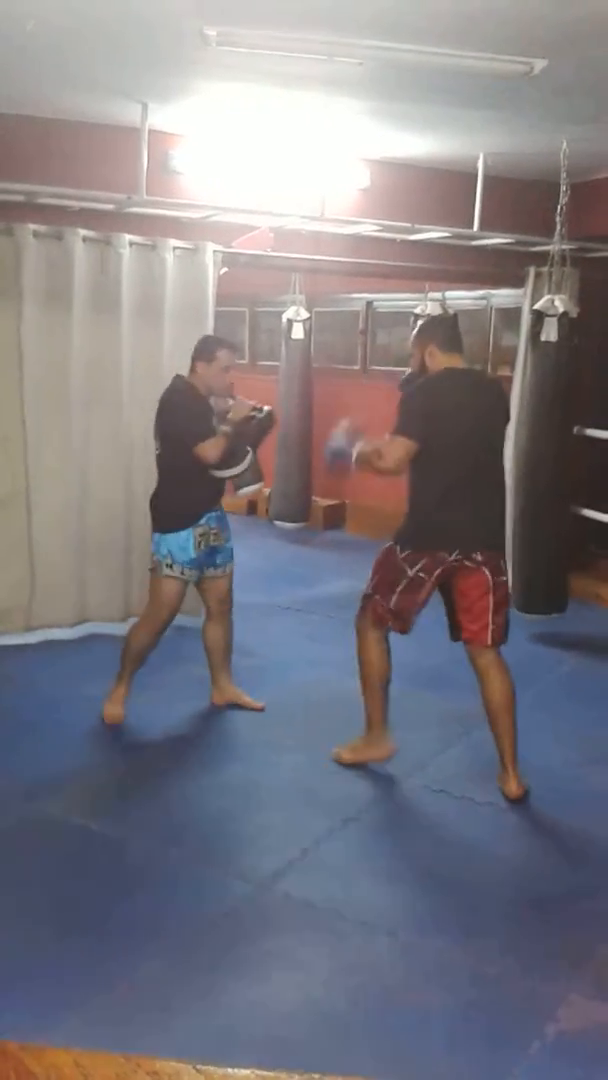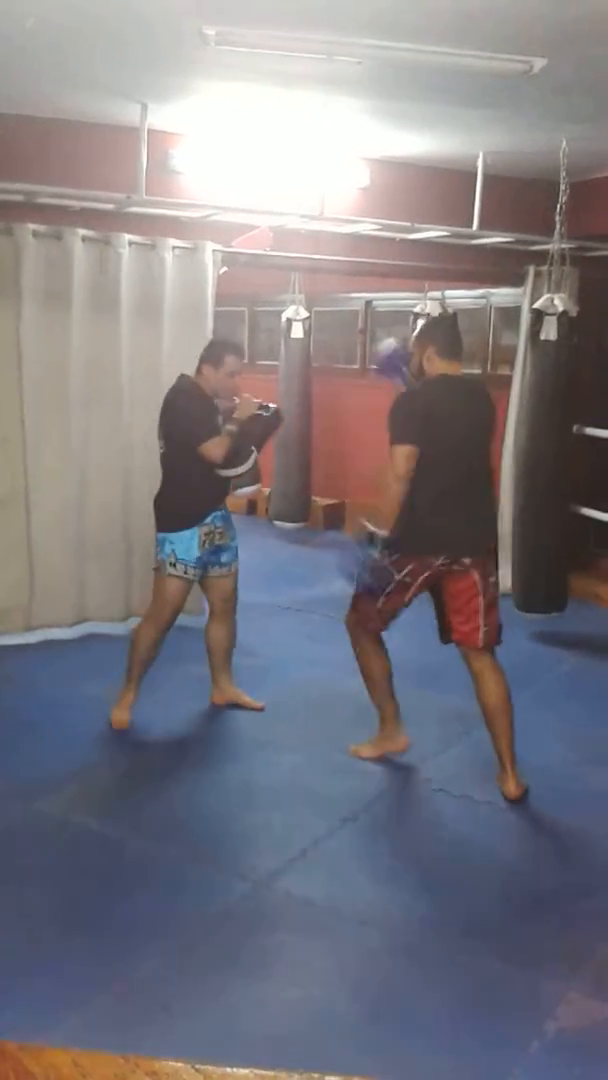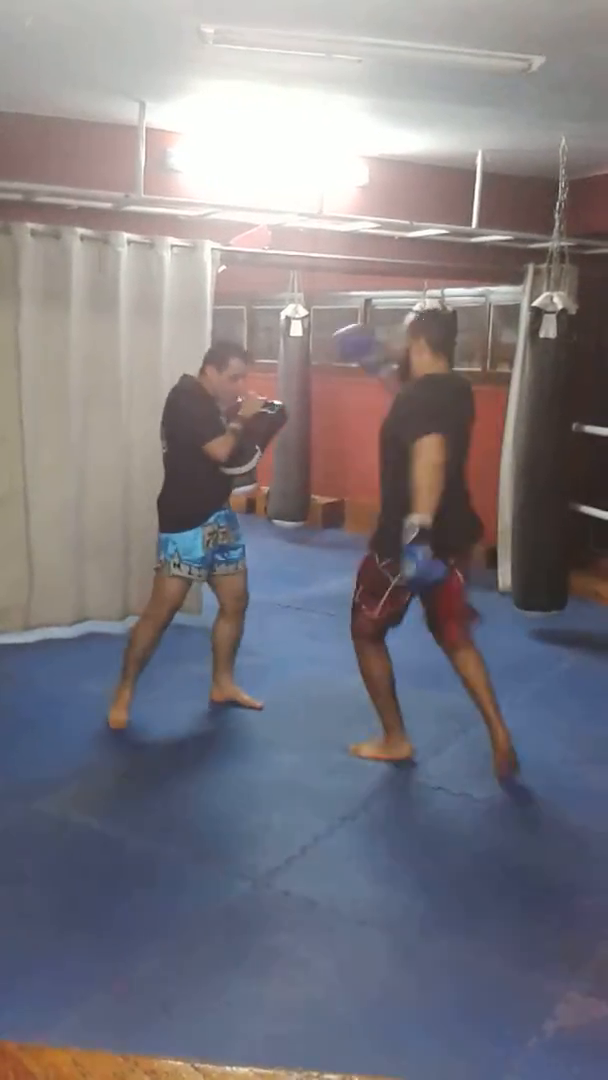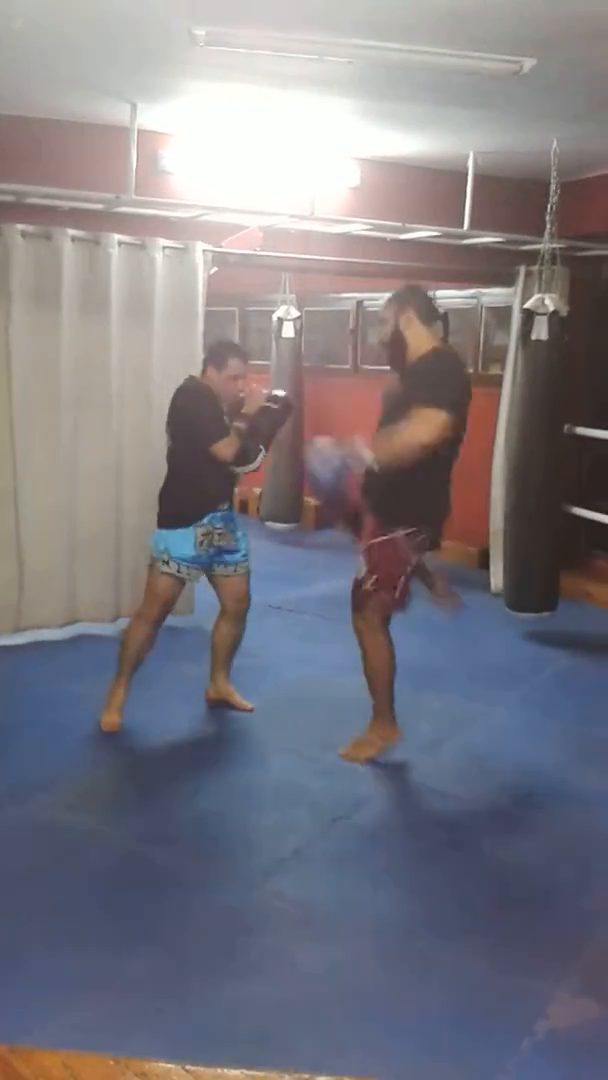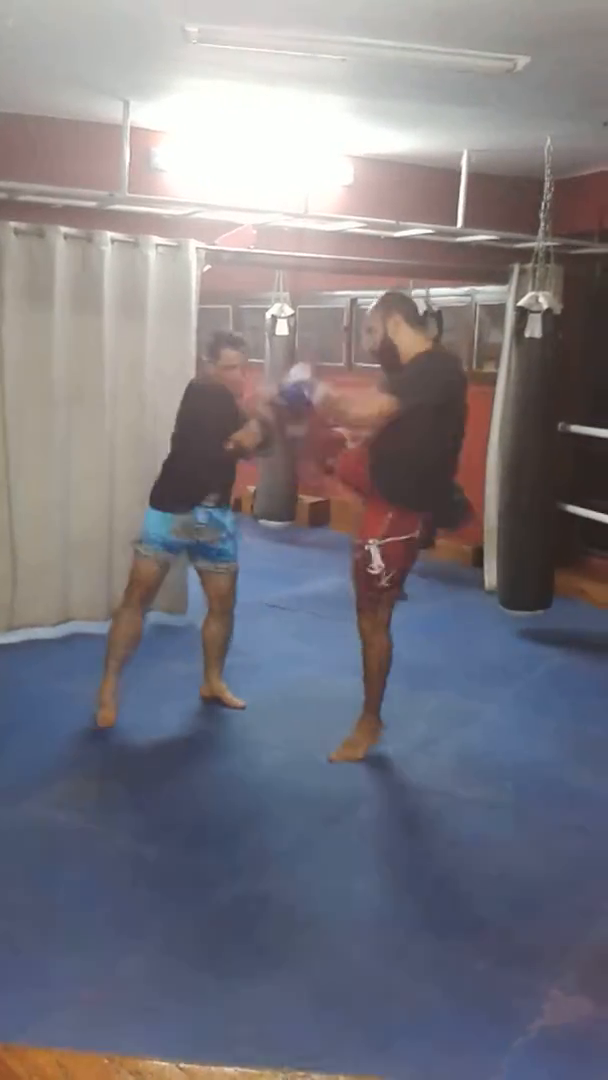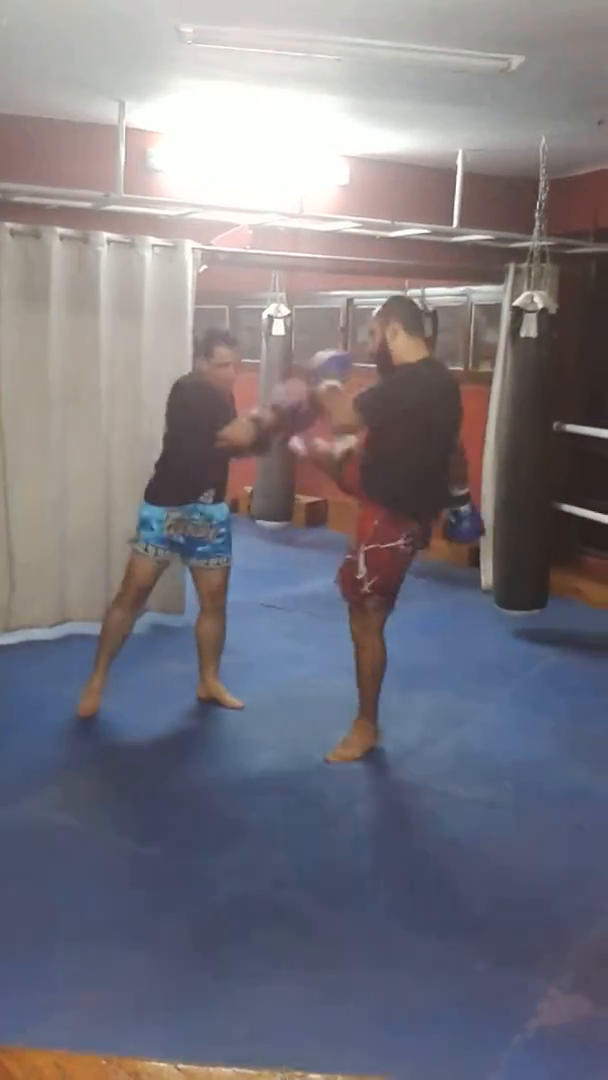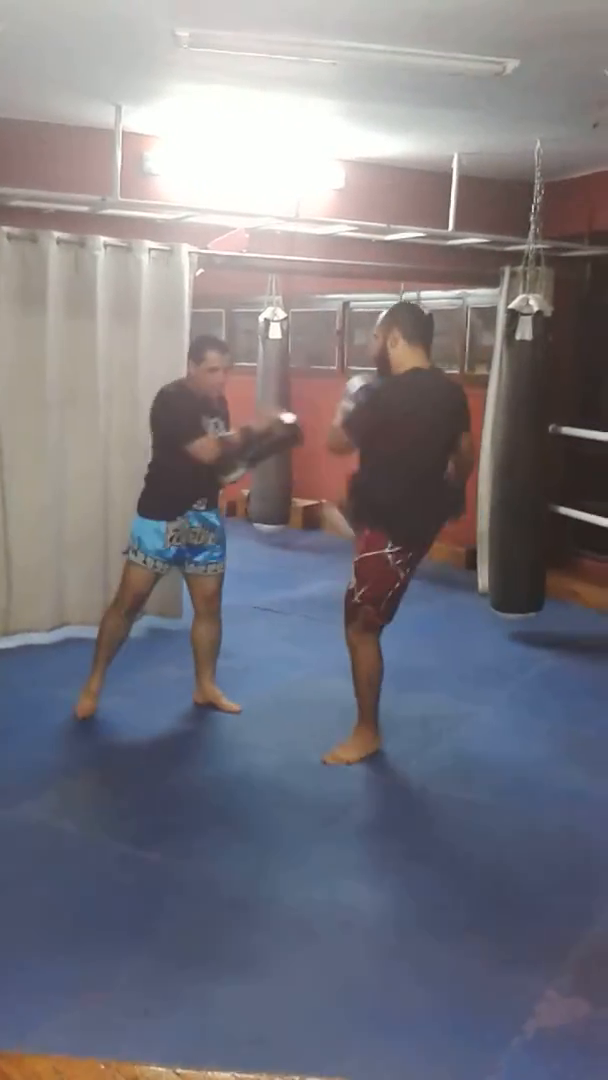
dt=0.1s
person 1, frame 1
left shoulder: (425, 393)
right shoulder: (494, 392)
left elbow: (393, 460)
left wrist: (359, 453)
left hip: (428, 536)
right hip: (483, 538)
left knee: (371, 622)
right knee: (486, 653)
left ankle: (375, 737)
right ankle: (511, 773)
person 1, frame 2
left shoulder: (415, 401)
right shoulder: (480, 398)
left elbow: (401, 472)
left wrist: (382, 539)
left hip: (423, 542)
right hip: (473, 543)
left knee: (363, 624)
right knee: (480, 656)
left ankle: (391, 735)
right ankle: (509, 772)
person 1, frame 3
left shoulder: (415, 399)
right shoulder: (457, 389)
left elbow: (430, 458)
left wrist: (416, 528)
left hip: (412, 538)
right hip: (452, 533)
left knee: (366, 632)
right knee: (455, 639)
left ankle: (395, 738)
right ankle: (499, 738)
person 1, frame 4
left shoulder: (437, 370)
right shoulder: (426, 367)
left elbow: (430, 429)
left wrist: (370, 459)
left hip: (401, 512)
right hip: (402, 496)
left knee: (369, 617)
left ankle: (383, 726)
right ankle: (434, 586)
person 1, frame 5
left shoulder: (431, 370)
right shoulder: (423, 367)
left elbow: (362, 413)
left wrist: (322, 396)
left hip: (402, 503)
right hip: (392, 483)
left knee: (373, 614)
left ankle: (369, 724)
person 1, frame 6
left shoulder: (402, 386)
right shoulder: (442, 381)
left elbow: (337, 418)
right elbow: (448, 447)
left wrist: (330, 387)
right wrist: (456, 495)
left hip: (396, 513)
right hip: (413, 494)
left knee: (366, 620)
right knee: (339, 457)
left ankle: (365, 728)
person 1, frame 7
left shoulder: (386, 395)
right shoulder: (449, 390)
left elbow: (336, 440)
right elbow: (465, 455)
left wrist: (351, 407)
right wrist: (451, 489)
left hip: (394, 527)
right hip: (422, 510)
left knee: (361, 627)
right knee: (363, 482)
left ankle: (366, 733)
person 2, frame 1
left shoulder: (197, 400)
right shoulder: (180, 400)
right elbow: (209, 453)
left wrist: (233, 425)
right wrist: (232, 422)
left hip: (209, 516)
right hip: (180, 522)
left knee: (221, 605)
right knee: (162, 612)
left ankle: (223, 687)
right ankle: (119, 690)
person 2, frame 2
left shoulder: (204, 401)
right shoulder: (184, 399)
left elbow: (221, 451)
right elbow: (216, 452)
left wrist: (240, 424)
right wrist: (237, 421)
left hip: (214, 517)
right hip: (183, 521)
left knee: (224, 605)
right knee: (164, 612)
left ankle: (223, 686)
right ankle: (127, 694)
person 2, frame 3
left shoulder: (207, 402)
right shoulder: (187, 400)
left elbow: (226, 450)
right elbow: (220, 451)
left wrist: (243, 422)
right wrist: (241, 420)
left hip: (219, 516)
right hip: (187, 521)
left knee: (235, 603)
right knee: (162, 610)
left ankle: (223, 684)
right ankle: (124, 693)
person 2, frame 4
left shoulder: (216, 403)
right shoulder: (192, 399)
left elbow: (242, 455)
right elbow: (227, 451)
left wrist: (246, 415)
right wrist: (247, 416)
left hip: (224, 518)
right hip: (185, 521)
left knee: (237, 604)
right knee: (155, 608)
left ankle: (219, 685)
right ankle: (117, 695)
person 2, frame 5
left shoulder: (224, 398)
right shoulder: (204, 394)
left elbow: (240, 446)
right elbow: (247, 441)
left wrist: (261, 422)
right wrist: (266, 415)
left hip: (214, 512)
right hip: (174, 510)
left knee: (223, 601)
right knee: (138, 595)
left ankle: (213, 682)
right ankle: (109, 688)
person 2, frame 6
left shoulder: (221, 394)
right shoulder: (188, 392)
left elbow: (232, 444)
right elbow: (238, 437)
left wrist: (261, 425)
right wrist: (268, 416)
left hip: (211, 508)
right hip: (168, 507)
left knee: (214, 598)
right knee: (133, 593)
left ankle: (209, 682)
right ankle: (96, 681)
person 2, frame 7
left shoulder: (216, 402)
right shoulder: (172, 400)
left elbow: (226, 453)
right elbow: (206, 452)
left wrist: (248, 437)
right wrist: (247, 431)
left hip: (204, 516)
right hip: (161, 518)
left knee: (209, 604)
right knee: (129, 601)
left ankle: (205, 687)
right ankle: (94, 684)
